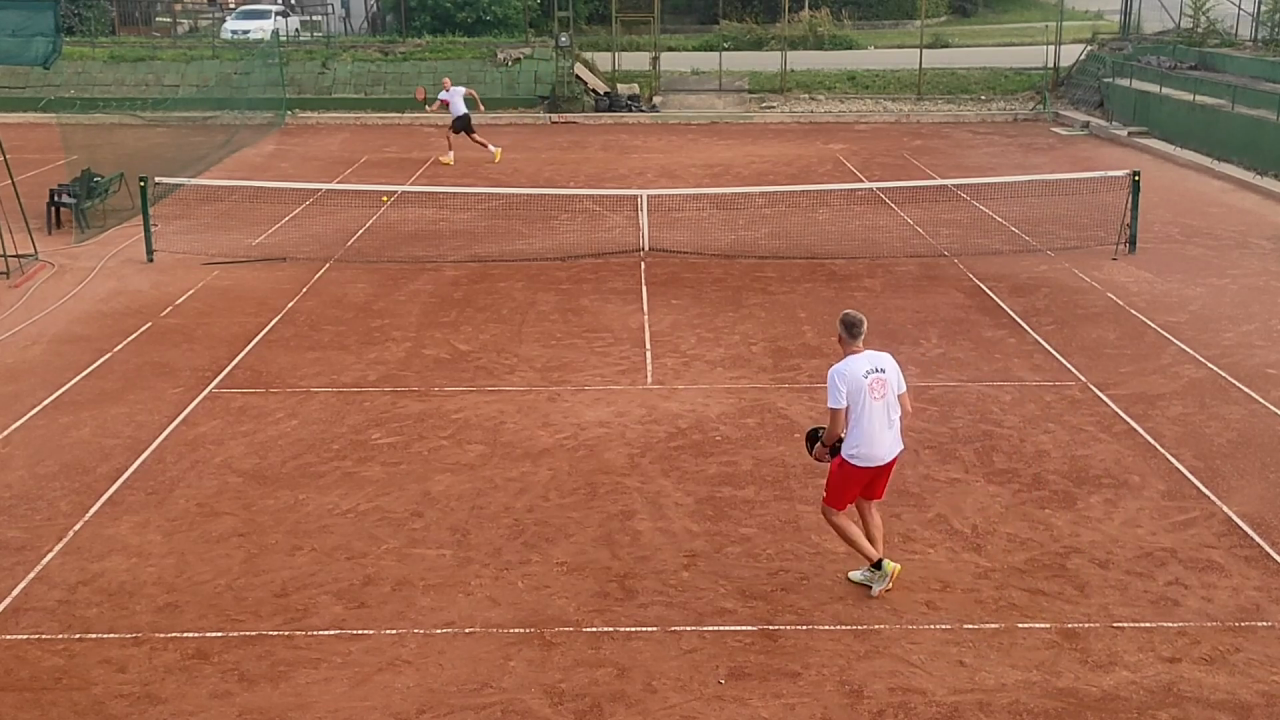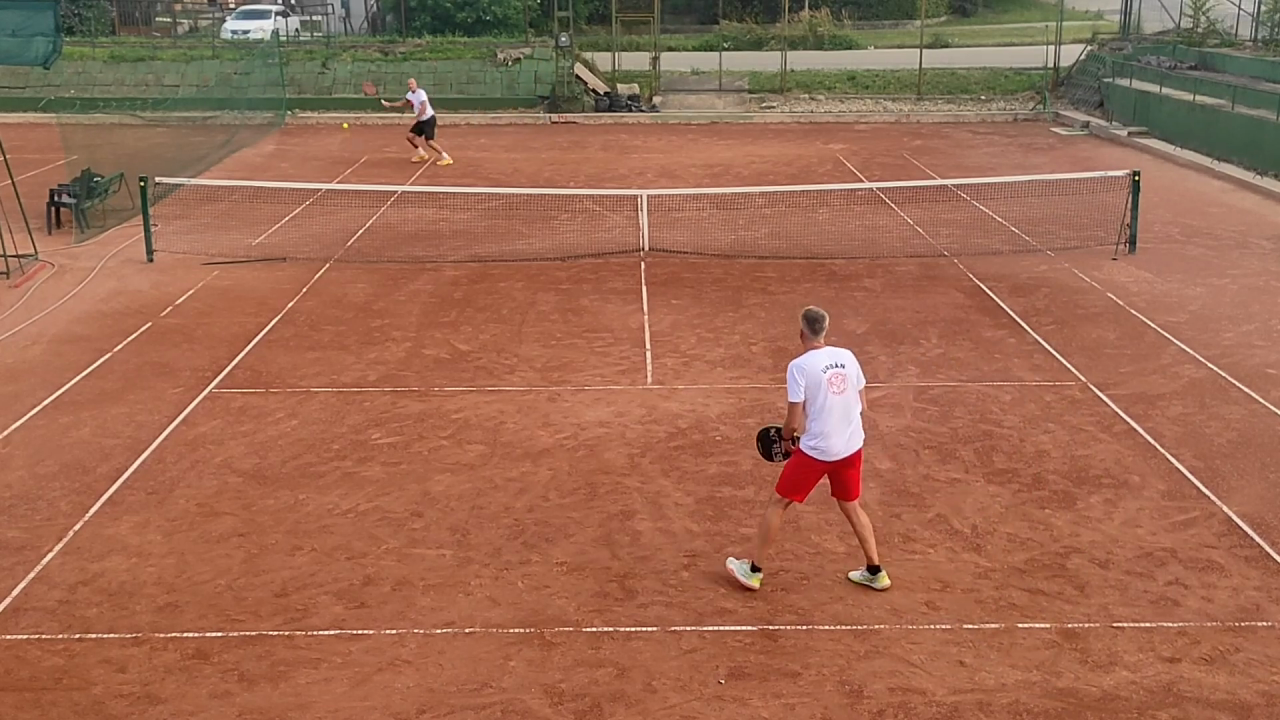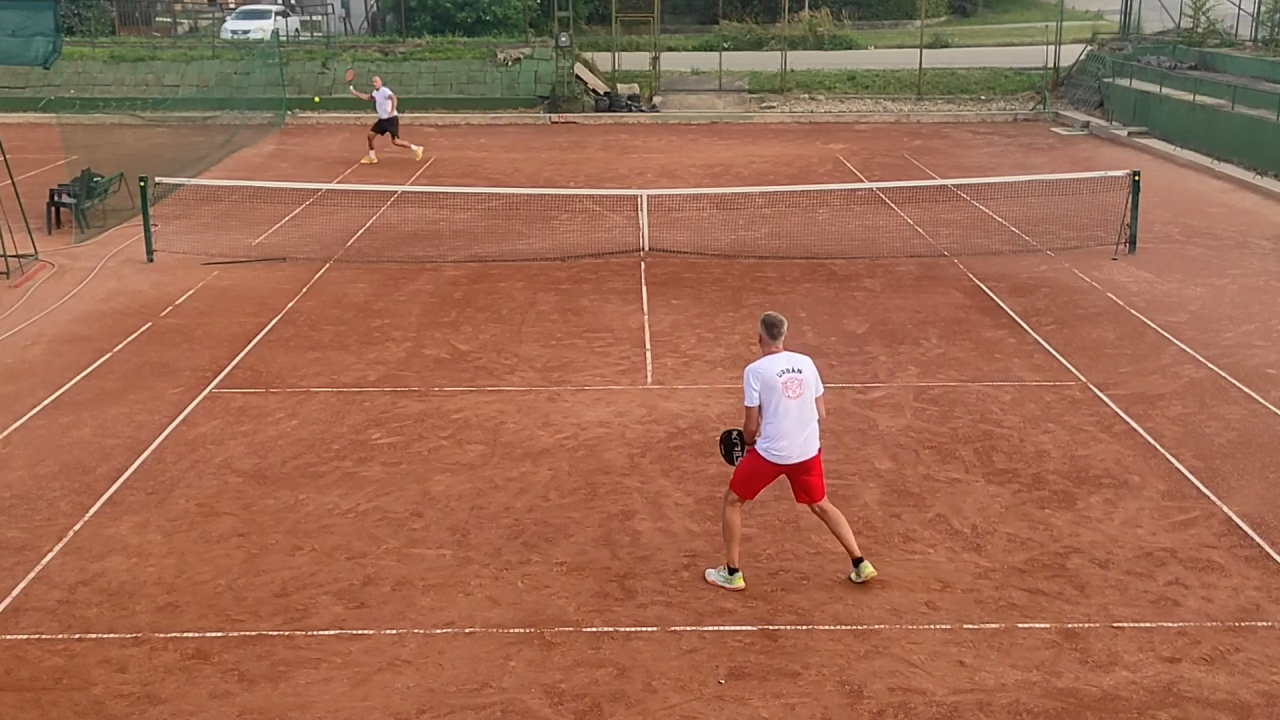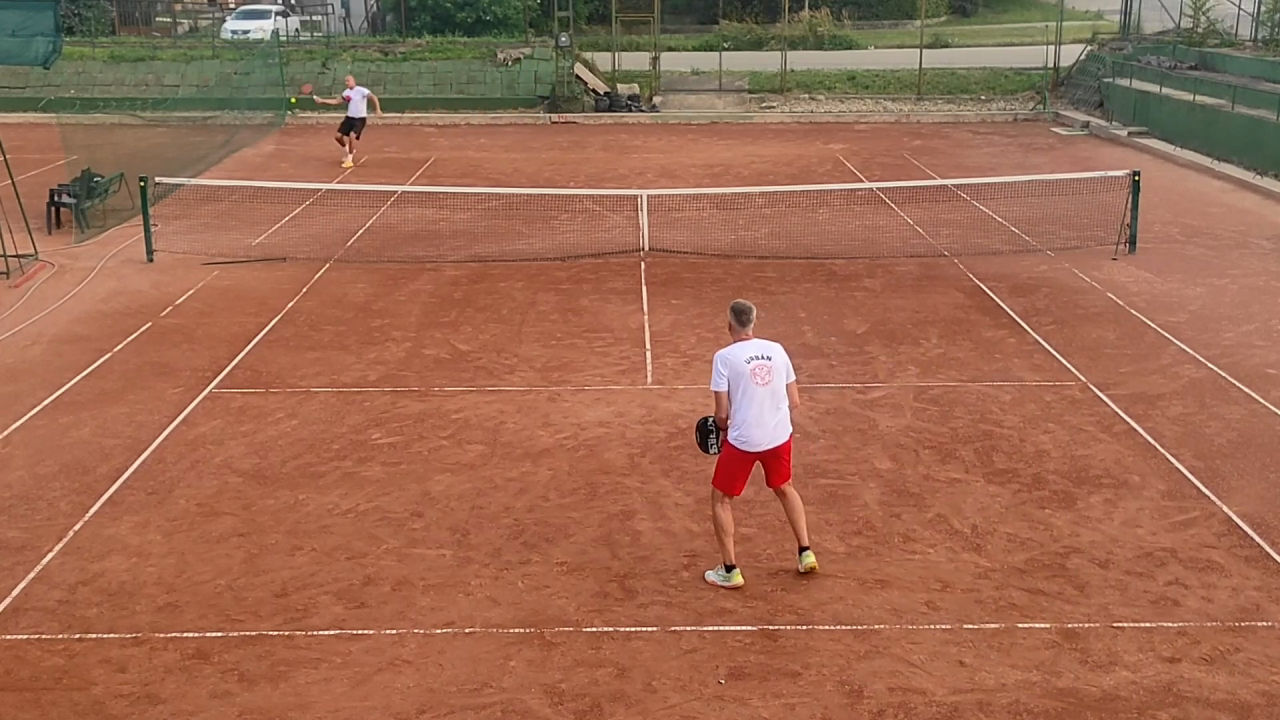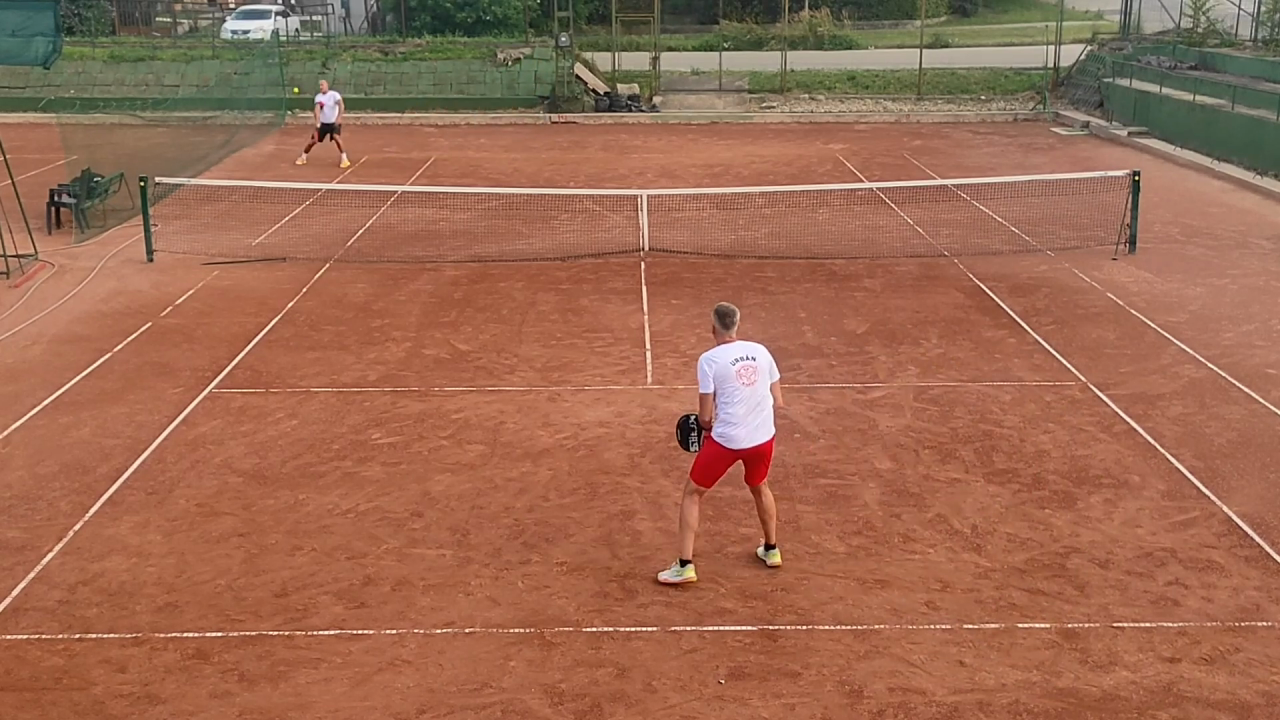
dt=0.2s
person 1, frame 1
left shoulder: (839, 372)
right shoulder: (887, 360)
left elbow: (836, 428)
right elbow: (905, 409)
left wrist: (823, 446)
left hip: (858, 455)
right hip: (891, 450)
left knee: (832, 511)
right knee: (867, 505)
left ankle: (880, 566)
right ankle: (876, 571)
person 1, frame 2
left shoulder: (799, 366)
right shoulder: (848, 357)
left elbow: (794, 422)
right elbow: (862, 405)
left wrist: (788, 439)
left hip: (816, 450)
right hip: (852, 447)
left knee: (777, 504)
right knee: (850, 506)
left ankle: (753, 571)
right ankle: (875, 572)
person 1, frame 3
left shoulder: (755, 370)
right shoulder: (806, 363)
left elbow: (752, 424)
right elbow: (821, 412)
left wrist: (749, 442)
left hip: (770, 453)
right hip: (808, 450)
left knee: (732, 502)
right knee: (822, 506)
left ankle: (732, 573)
right ankle: (860, 564)
person 1, frame 4
left shoulder: (724, 357)
right shoulder: (777, 350)
left elbow: (722, 413)
right elbow: (794, 401)
left wrist: (725, 427)
left hip: (743, 440)
right hip: (780, 436)
left knee: (720, 499)
right knee: (785, 489)
left ankle: (730, 571)
right ankle: (805, 552)
person 1, frame 5
left shoulder: (709, 359)
right shoulder: (761, 352)
left elbow: (706, 416)
right elbow: (778, 401)
left wrist: (708, 426)
left hip: (727, 439)
right hip: (763, 436)
left knee: (692, 494)
right knee: (759, 487)
left ankle: (684, 566)
right ankle: (771, 550)
